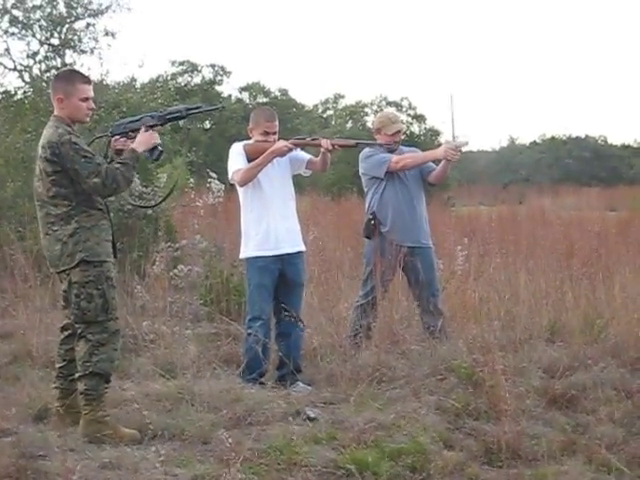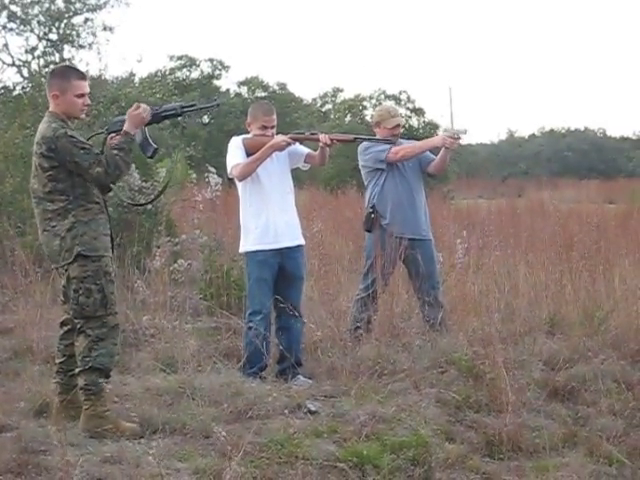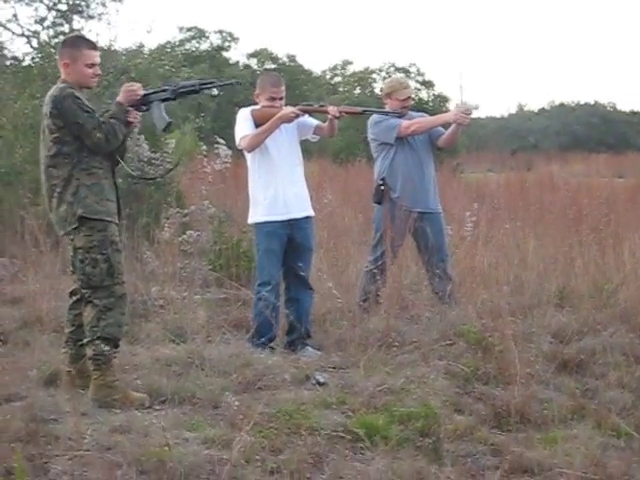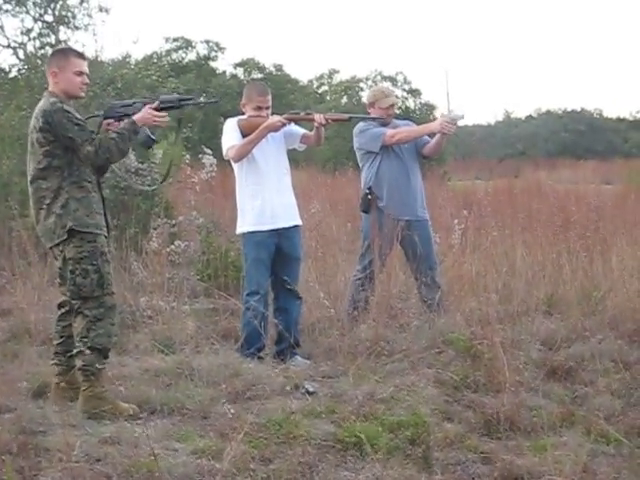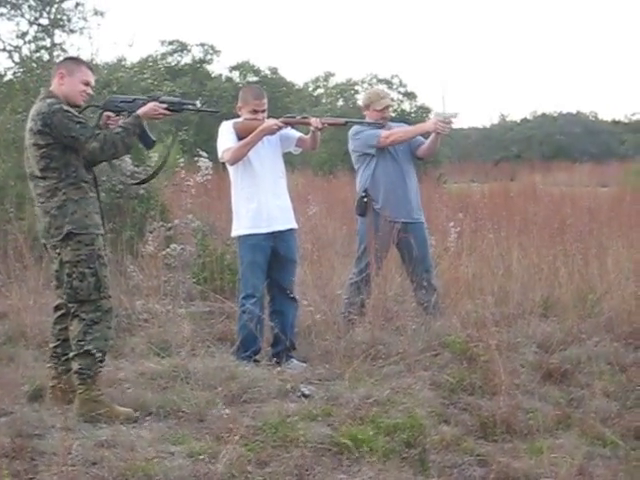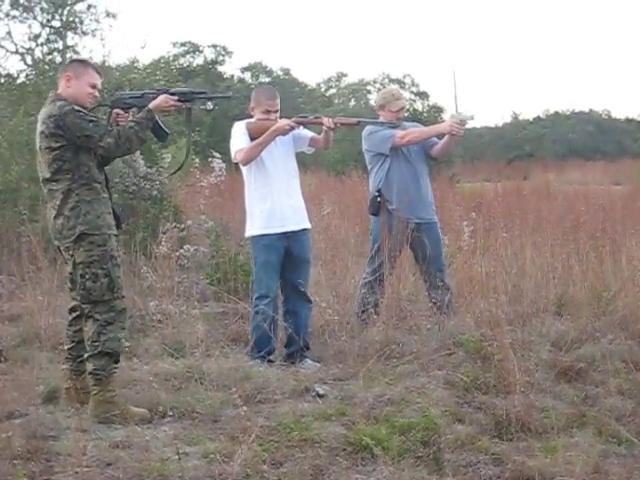
dt=0.4s
person 1, frame 1
left shoulder: (57, 137)
right shoulder: (63, 139)
left elbow: (92, 183)
right elbow: (105, 184)
left wrist: (115, 156)
right wrist: (135, 150)
left hip: (73, 248)
right hip: (84, 248)
left knee: (77, 326)
right knee: (100, 329)
left ankle: (66, 406)
right ankle: (93, 417)
person 1, frame 2
left shoulder: (54, 132)
right shoulder: (58, 133)
left elbow: (92, 179)
right elbow: (106, 171)
left wrist: (110, 149)
right wrist: (130, 130)
left hip: (72, 243)
right hip: (83, 243)
left knee: (77, 321)
right knee: (100, 323)
left ankle: (67, 401)
right ankle: (94, 412)
person 1, frame 3
left shoulder: (68, 100)
right shoulder: (64, 97)
left elbow: (104, 153)
right elbow: (103, 139)
left wrist: (124, 125)
right wrist: (121, 105)
left hip: (83, 209)
right hip: (89, 210)
left knee: (87, 290)
right knee: (108, 292)
left ankle: (77, 368)
right ankle: (103, 382)
person 1, frame 4
left shoulder: (52, 112)
right shoulder: (55, 111)
left elbow: (88, 166)
right elbow: (97, 153)
left wrist: (109, 136)
right wrist: (134, 124)
left hip: (65, 223)
right hip: (77, 223)
left knee: (74, 302)
right knee: (98, 303)
left ankle: (65, 380)
right ankle: (93, 394)
person 1, frame 5
left shoulder: (44, 112)
right shoulder: (55, 112)
left elbow: (84, 155)
right elbow: (101, 148)
left wrist: (105, 130)
right wrist: (138, 118)
left hip: (61, 224)
right hip: (75, 224)
left knee: (70, 304)
right knee: (94, 306)
left ankle: (61, 383)
right ankle: (88, 397)
person 1, frame 6
left shoulder: (53, 114)
right shoulder: (65, 114)
left elbow: (96, 156)
right elbow: (115, 145)
left wrist: (115, 127)
right wrist: (150, 111)
left hip: (73, 226)
right hip: (88, 226)
left knee: (85, 306)
right knee: (107, 308)
left ankle: (77, 384)
right ankle: (103, 398)
person 2, frame 1
left shoulder: (286, 151)
right shoulder: (240, 150)
left elbow: (319, 167)
right elbow: (241, 179)
left wrist: (325, 152)
right wrist: (271, 153)
left hip: (292, 247)
right hip: (260, 250)
left knee: (291, 317)
right knee: (259, 317)
left ankle: (289, 375)
right ankle: (252, 379)
person 2, frame 2
left shoulder: (285, 145)
right shoulder: (239, 144)
left elbow: (318, 161)
right elbow: (239, 173)
left wrist: (323, 146)
right wrist: (269, 147)
left hip: (291, 241)
right hip: (259, 243)
left knee: (291, 310)
right knee: (259, 312)
left ankle: (290, 369)
right ankle: (253, 373)
person 2, frame 3
left shoulder: (294, 116)
right shoulder: (247, 115)
left elbow: (326, 133)
right elbow: (247, 144)
left wrist: (332, 119)
right wrist: (278, 119)
left hip: (300, 212)
right hip: (268, 214)
left knee: (300, 280)
right knee: (268, 283)
left ankle: (298, 340)
right ankle: (261, 344)
person 2, frame 4
left shoulder: (280, 126)
right shoulder: (234, 125)
left elbow: (313, 142)
right elbow: (234, 155)
left wrist: (319, 127)
right wrist: (264, 129)
left hip: (288, 221)
right hip: (256, 224)
left knee: (289, 290)
right knee: (256, 292)
left ankle: (286, 350)
right ankle: (251, 354)
person 2, frame 5
left shoulder: (276, 128)
right shoulder: (229, 128)
left elbow: (309, 145)
right elbow: (230, 157)
left wrist: (315, 131)
right wrist: (260, 131)
left hip: (284, 224)
right hip: (251, 227)
left knee: (285, 292)
right knee: (252, 295)
left ankle: (282, 352)
right ankle: (246, 357)
person 2, frame 6
left shoulder: (289, 129)
right shoulder: (242, 128)
left elbow: (322, 145)
right elbow: (243, 158)
left wrist: (327, 131)
right wrist: (273, 132)
left hip: (297, 224)
right hip: (265, 227)
left knee: (299, 293)
right knee: (266, 295)
left ankle: (297, 352)
right ankle: (260, 357)
person 3, frame 1
left shoulder: (413, 153)
right shoulder: (369, 156)
left elbow: (434, 178)
right elbow: (398, 164)
left wrist: (447, 160)
right wrist: (436, 153)
left hip: (418, 237)
right hip: (384, 237)
left knee: (429, 293)
right knee: (371, 293)
left ankle: (440, 341)
right ankle: (356, 342)
person 3, frame 2
left shoulder: (413, 146)
right shoulder: (368, 149)
left elbow: (434, 169)
right elbow: (397, 154)
left wrist: (446, 150)
right wrist: (435, 141)
left hip: (418, 229)
right hip: (384, 230)
left knee: (430, 286)
right knee: (371, 286)
right ankle: (357, 336)
person 3, frame 3
left shoulder: (422, 118)
right shoulder: (377, 122)
left elbow: (443, 142)
right elbow: (408, 129)
left wrist: (457, 124)
right wrist: (447, 117)
left hip: (427, 202)
right hip: (393, 202)
left knee: (438, 258)
right knee: (380, 258)
left ankle: (449, 307)
right ankle: (365, 308)
person 3, frame 4
left shoulder: (407, 126)
right shoulder: (363, 130)
left elbow: (429, 150)
right elbow: (393, 137)
left wrist: (441, 133)
right wrist: (431, 126)
left hip: (414, 211)
right hip: (381, 211)
left knee: (427, 267)
right knee: (368, 267)
left ankle: (437, 315)
right ankle: (354, 316)
person 3, frame 5
left shoulder: (402, 128)
right shoulder: (358, 133)
left elbow: (424, 152)
right elbow: (388, 139)
left wrist: (436, 134)
right wrist: (426, 126)
left hip: (411, 213)
right hip: (376, 214)
left knee: (422, 269)
right knee: (364, 270)
left ankle: (434, 317)
right ankle: (350, 319)
person 3, frame 6
left shoulder: (416, 128)
right shoulder: (372, 133)
left elbow: (437, 152)
right elbow: (403, 139)
left wrist: (450, 135)
right wrist: (441, 127)
left hip: (424, 212)
right hip: (390, 213)
left knee: (436, 269)
right knee: (377, 270)
left ankle: (448, 317)
right ankle: (364, 320)
